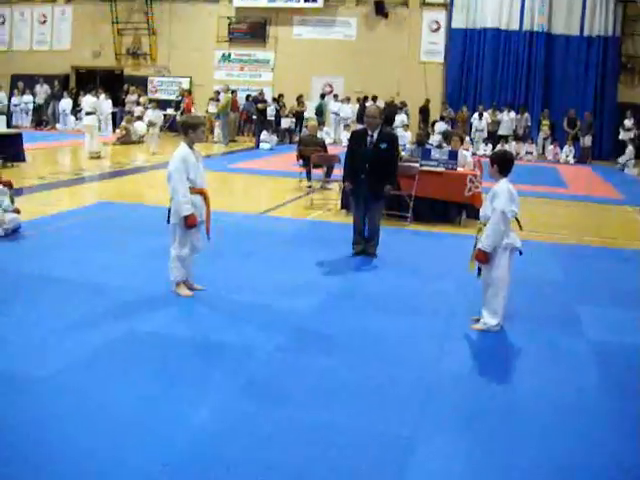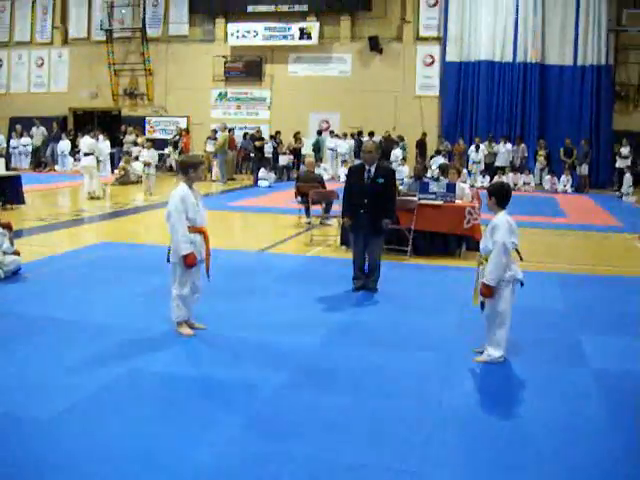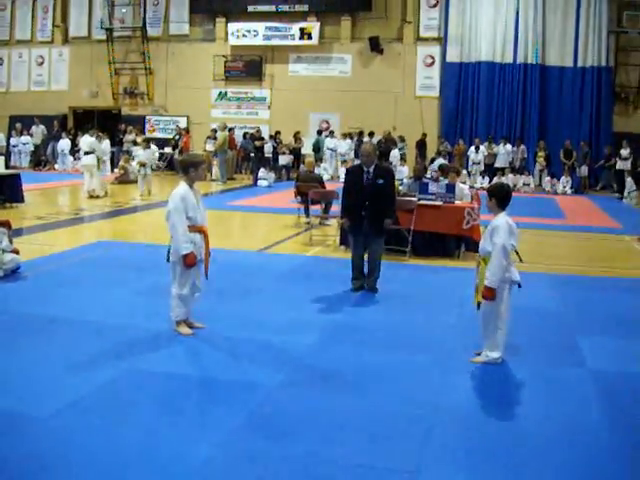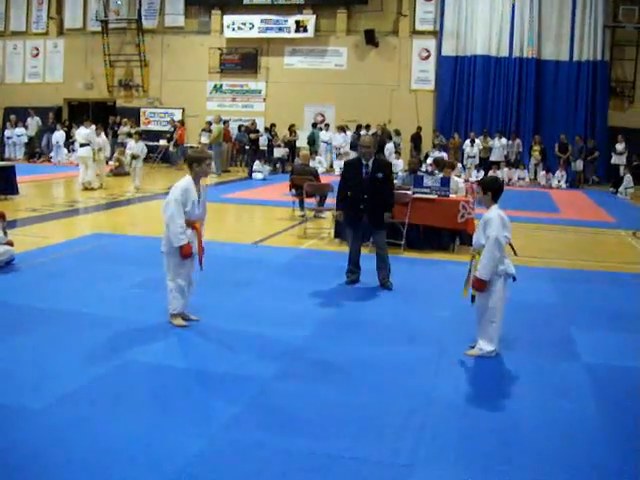
dt=0.3s
person 1, frame 1
left shoulder: (501, 190)
right shoulder: (502, 187)
left elbow: (498, 221)
left wrist: (484, 247)
right wrist: (485, 244)
left hip: (498, 243)
right hip: (497, 241)
left knee: (495, 282)
right knee: (490, 280)
left ankle: (492, 320)
right ankle: (489, 315)
person 1, frame 2
left shoulder: (500, 222)
right shoulder: (500, 220)
left elbow: (499, 254)
left wrist: (489, 281)
right wrist: (487, 278)
left hip: (499, 276)
right hip: (497, 274)
left knee: (497, 314)
right knee: (492, 314)
left ankle: (494, 352)
right ankle: (491, 347)
person 1, frame 3
left shoulder: (501, 224)
right shoulder: (500, 221)
left elbow: (499, 256)
left wrist: (490, 284)
left hip: (497, 277)
right hip: (494, 275)
left knee: (494, 315)
right knee: (489, 315)
left ankle: (492, 353)
right ankle: (490, 349)
person 1, frame 4
left shoulder: (493, 217)
right shoulder: (492, 214)
left elbow: (492, 249)
left wrist: (481, 275)
right wrist: (480, 272)
left hip: (492, 270)
right hip: (491, 268)
left knee: (489, 309)
right knee: (484, 308)
left ankle: (486, 347)
right ankle: (484, 342)
person 2, frame 1
left shoulder: (196, 154)
right shoulder: (180, 156)
right elbow: (178, 188)
left wrist: (202, 208)
right wrist: (187, 212)
left hip: (197, 206)
right hip: (185, 208)
left knee: (193, 246)
right knee: (181, 247)
left ankle: (187, 279)
right ankle: (178, 282)
person 2, frame 2
left shoulder: (195, 192)
right shoulder: (179, 195)
right elbow: (178, 227)
left wrist: (203, 247)
right wrist: (186, 251)
left hip: (197, 244)
right hip: (185, 246)
left knee: (194, 285)
right knee: (182, 285)
left ankle: (188, 318)
right ankle: (180, 321)
person 2, frame 3
left shoulder: (195, 192)
right shoulder: (179, 195)
right elbow: (178, 227)
left wrist: (204, 247)
right wrist: (186, 251)
left hip: (197, 244)
right hip: (185, 246)
left knee: (194, 285)
right knee: (182, 285)
left ankle: (187, 318)
right ankle: (179, 321)
person 2, frame 4
left shoulder: (201, 188)
right shoulder: (182, 187)
right elbow: (173, 217)
left wrist: (197, 241)
right wrist: (182, 242)
left hip: (192, 236)
right hip: (177, 239)
left knee: (187, 278)
right knee: (176, 277)
left ankle: (180, 310)
right ankle: (175, 313)
person 3, frame 1
left shoulder: (390, 138)
right shoulder: (356, 135)
left elbow: (393, 162)
right elbow: (349, 158)
left wrist: (390, 182)
right wrist: (347, 179)
left hip: (377, 185)
right hip: (358, 183)
left knee: (374, 220)
right knee: (358, 218)
left ankle: (371, 248)
right ankle: (358, 246)
person 3, frame 2
left shoulder: (387, 172)
right shoulder: (353, 170)
left elbow: (391, 197)
right elbow: (347, 194)
left wrist: (389, 217)
right wrist: (346, 215)
left hip: (376, 219)
right hip: (357, 218)
left knee: (374, 255)
right knee: (358, 253)
left ankle: (371, 282)
right ankle: (359, 281)
person 3, frame 3
left shoulder: (386, 172)
right shoulder: (351, 171)
left elbow: (390, 196)
right elbow: (346, 195)
left wrist: (389, 216)
right wrist: (345, 216)
left hip: (377, 220)
right hip: (356, 219)
left knee: (375, 255)
right knee: (357, 253)
left ankle: (371, 283)
right ankle: (358, 281)
person 3, frame 4
left shoulder: (384, 165)
right shoulder: (350, 164)
left elbow: (389, 189)
right elbow: (343, 187)
left wrist: (388, 210)
right wrist: (340, 208)
left hip: (377, 213)
right hip: (355, 212)
left knee: (381, 247)
right knee: (354, 247)
left ankle: (384, 279)
right ankle: (353, 275)
